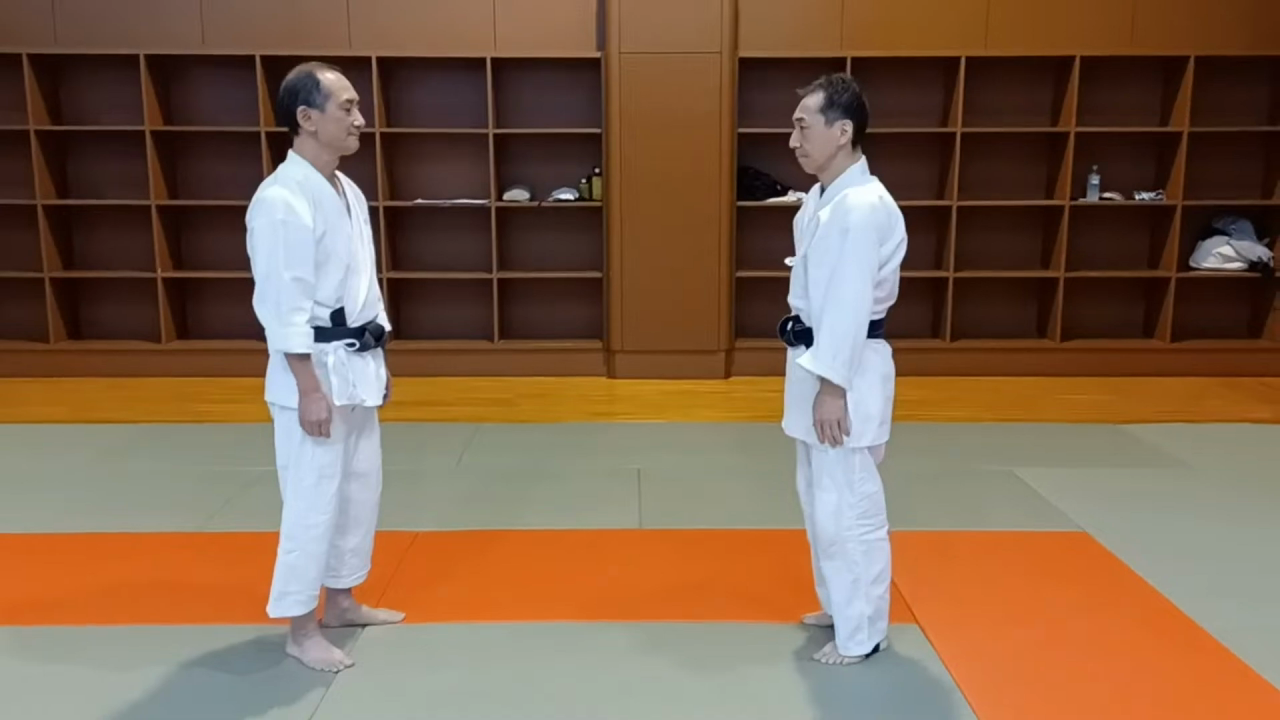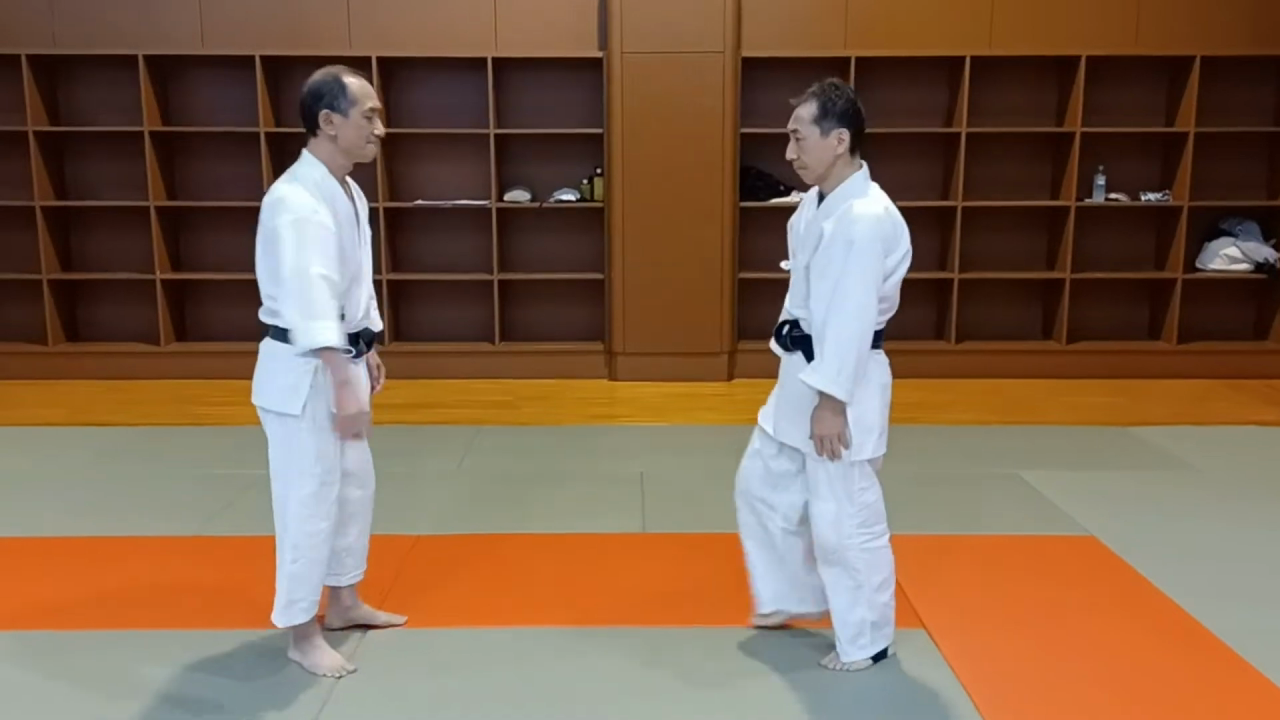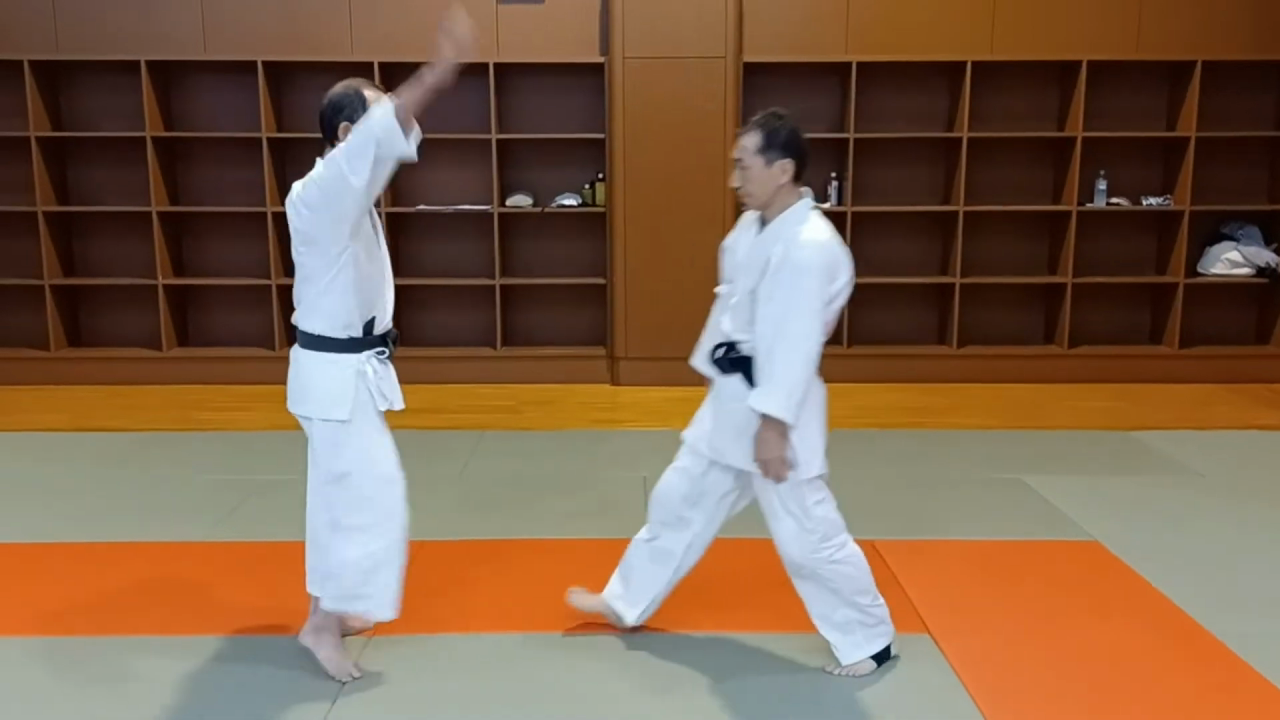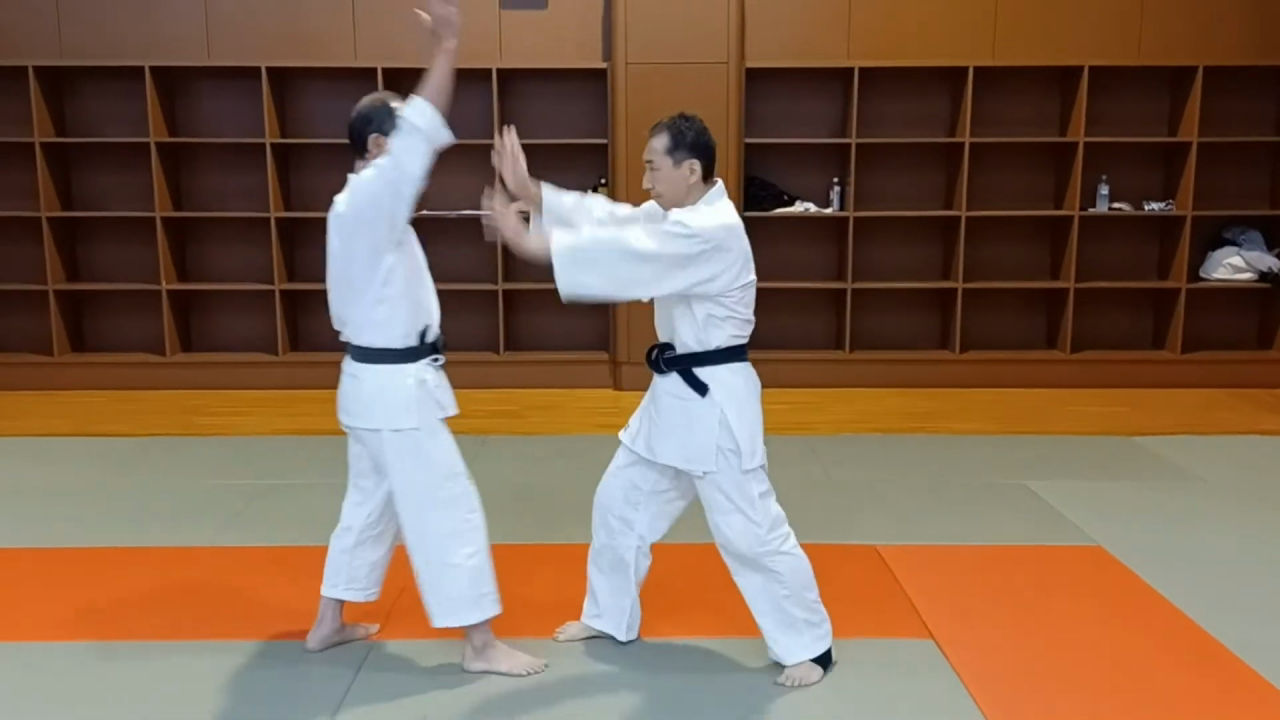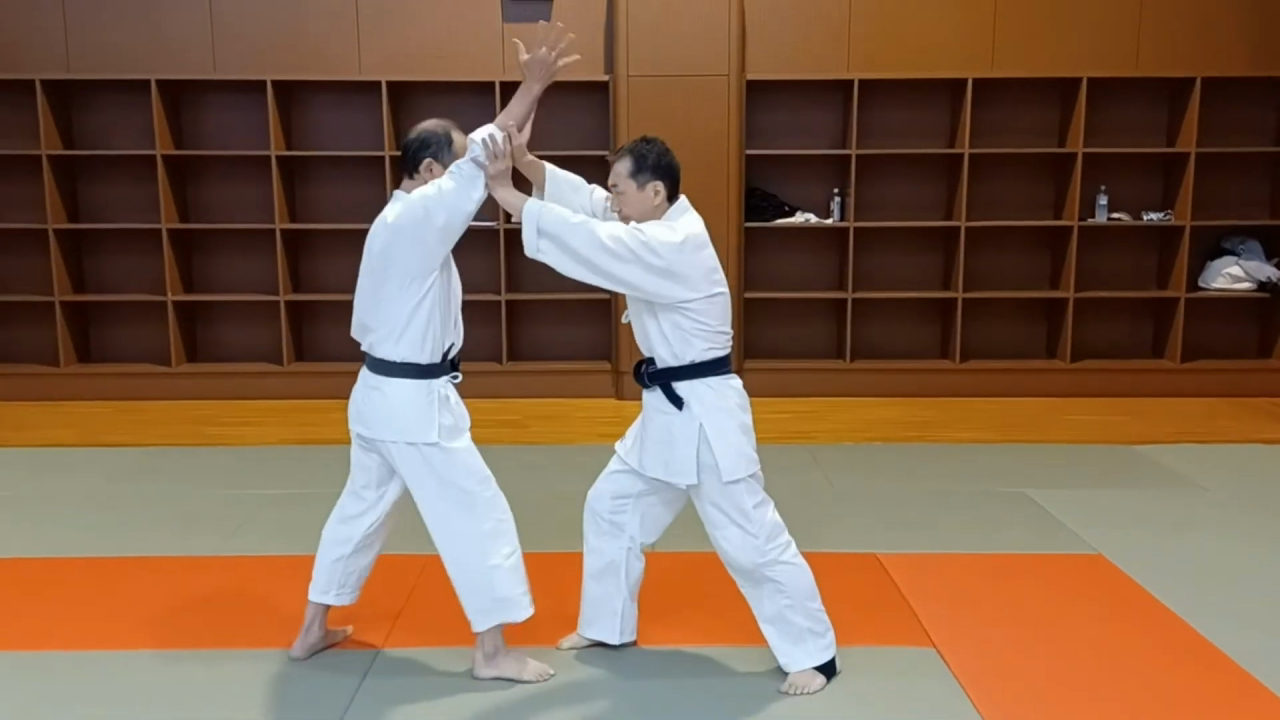
dt=0.4s
person 1, frame 1
left shoulder: (347, 191)
right shoulder: (281, 200)
right elbow: (282, 305)
left wrist: (377, 358)
right wrist: (310, 389)
left hip: (356, 364)
right hip: (315, 370)
left knee: (359, 487)
right knee: (314, 498)
left ankle: (340, 601)
right ankle: (301, 627)
person 1, frame 2
left shoulder: (347, 192)
right shoulder: (295, 199)
right elbow: (308, 302)
left wrist: (370, 359)
right wrist: (344, 387)
left hip: (337, 368)
right hip: (300, 375)
left knee: (352, 486)
right knee: (308, 502)
left ankle: (342, 601)
right ankle: (302, 631)
person 1, frame 3
left shoulder: (348, 196)
right shoulder: (318, 195)
right elbow: (372, 141)
right wrist: (440, 69)
left hip: (348, 367)
right hip: (336, 375)
left knee: (341, 497)
right knee: (375, 497)
left ankle: (330, 613)
right ankle: (329, 625)
person 1, frame 4
left shoulder: (356, 206)
right shoulder: (369, 203)
right elbow: (424, 129)
left hip: (370, 378)
right hip: (396, 387)
left knee: (369, 501)
right knee: (447, 507)
left ankle: (329, 621)
right ankle: (479, 643)
person 1, frame 5
left shoulder: (393, 223)
right shoulder: (418, 220)
right elbow: (479, 166)
right wrist: (533, 86)
left hip: (380, 392)
right hip: (415, 402)
left knee: (361, 508)
right knee: (476, 515)
left ankle: (313, 629)
right ankle: (492, 650)
person 2, frame 1
left shoulder: (863, 208)
right shoulder: (823, 198)
left elbow: (848, 306)
left wrist: (832, 388)
left hip: (847, 371)
right hip: (818, 362)
left knee: (846, 510)
right knee: (822, 501)
left ankle: (861, 633)
right ankle: (843, 606)
person 2, frame 2
left shoulder: (869, 217)
right shoulder: (814, 204)
left elbow: (848, 317)
left wrist: (830, 402)
right wrist: (788, 360)
left hip: (844, 383)
right hip: (801, 373)
left knee: (845, 520)
right knee: (761, 486)
left ankle: (866, 640)
right ankle: (796, 598)
person 2, frame 3
left shoulder: (811, 246)
right shoulder: (751, 230)
left elbow: (792, 341)
left wrist: (777, 425)
right wrist: (719, 386)
left hip: (779, 403)
right hip: (734, 395)
left knee: (808, 535)
right knee: (680, 501)
left ankle: (870, 642)
right ankle: (625, 602)
person 2, frame 4
left shoulder: (712, 231)
right shoulder: (674, 216)
left elbow: (621, 254)
right elbow: (602, 217)
left wrist: (534, 241)
right wrist: (530, 194)
left hip: (716, 398)
right hip: (674, 391)
left knee: (752, 531)
right knee: (622, 503)
left ankle: (810, 645)
right ankle: (609, 618)
person 2, frame 5
left shoulder: (674, 246)
right shoulder: (661, 228)
left elbow: (589, 241)
right elbow: (582, 201)
left wrist: (508, 196)
right wrist: (525, 163)
left hip: (705, 412)
right hip: (666, 409)
left knee: (752, 540)
right knee: (611, 509)
left ankle: (815, 654)
right ankle: (606, 624)
